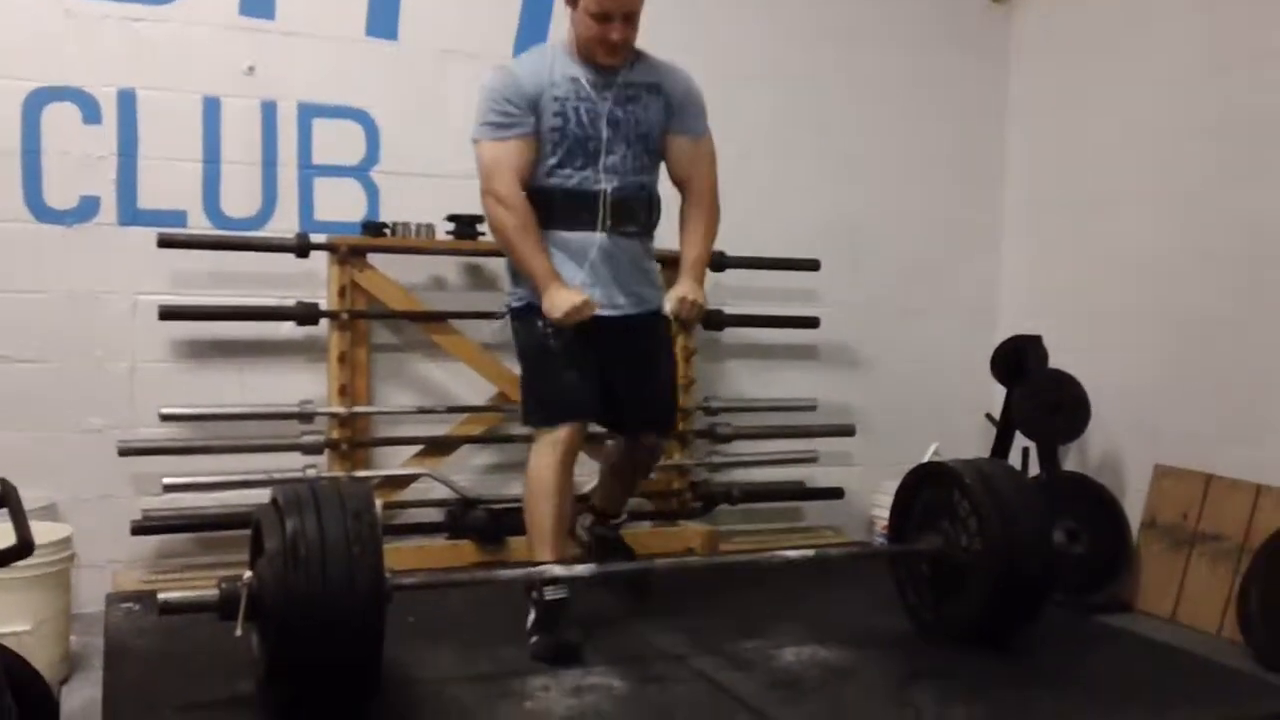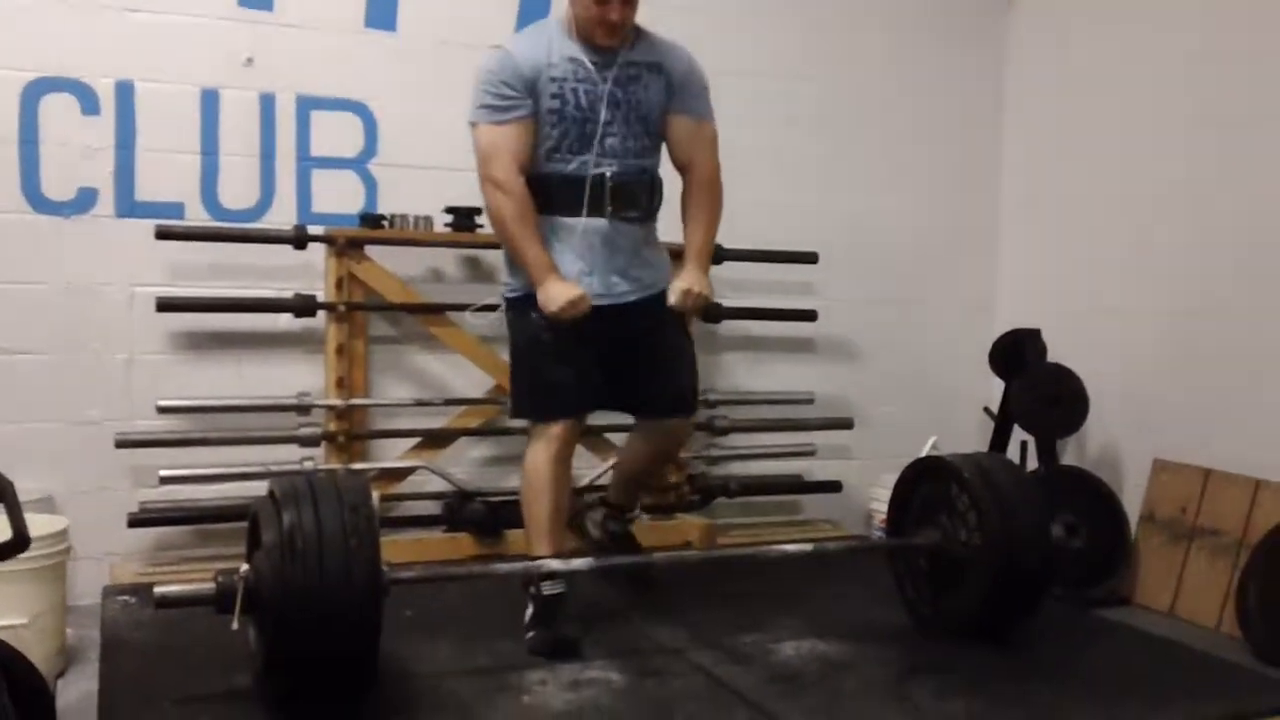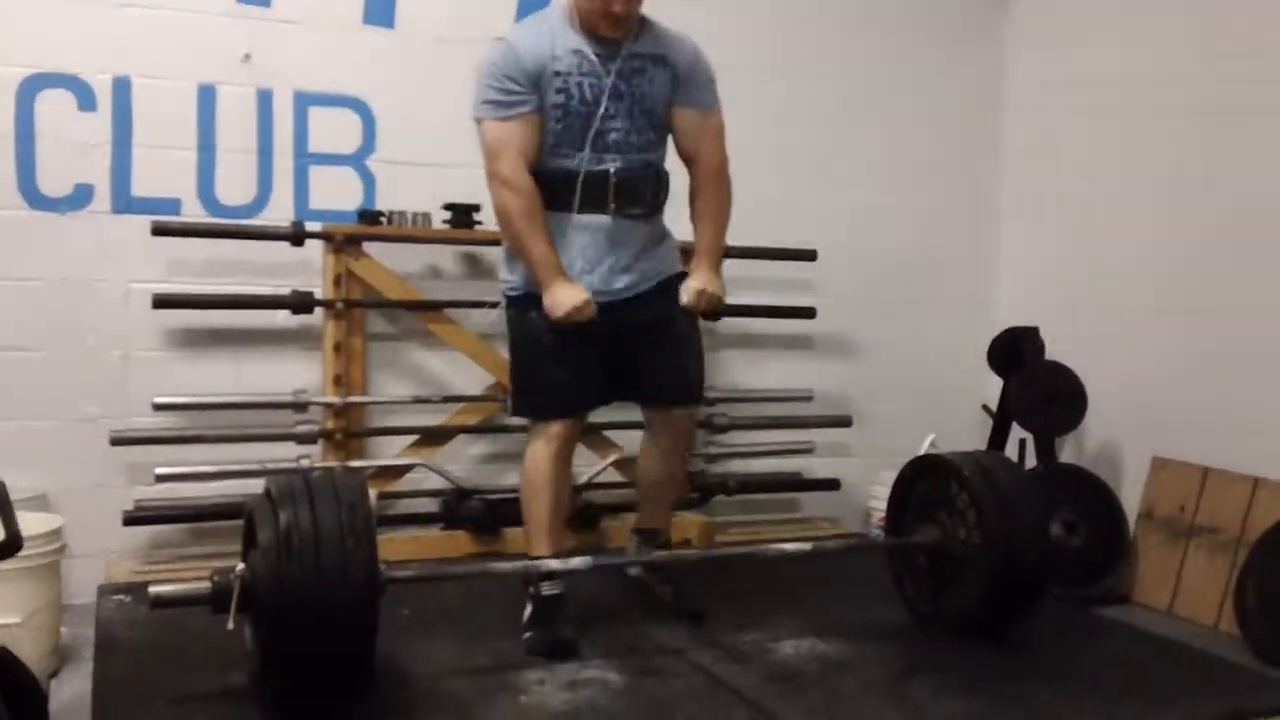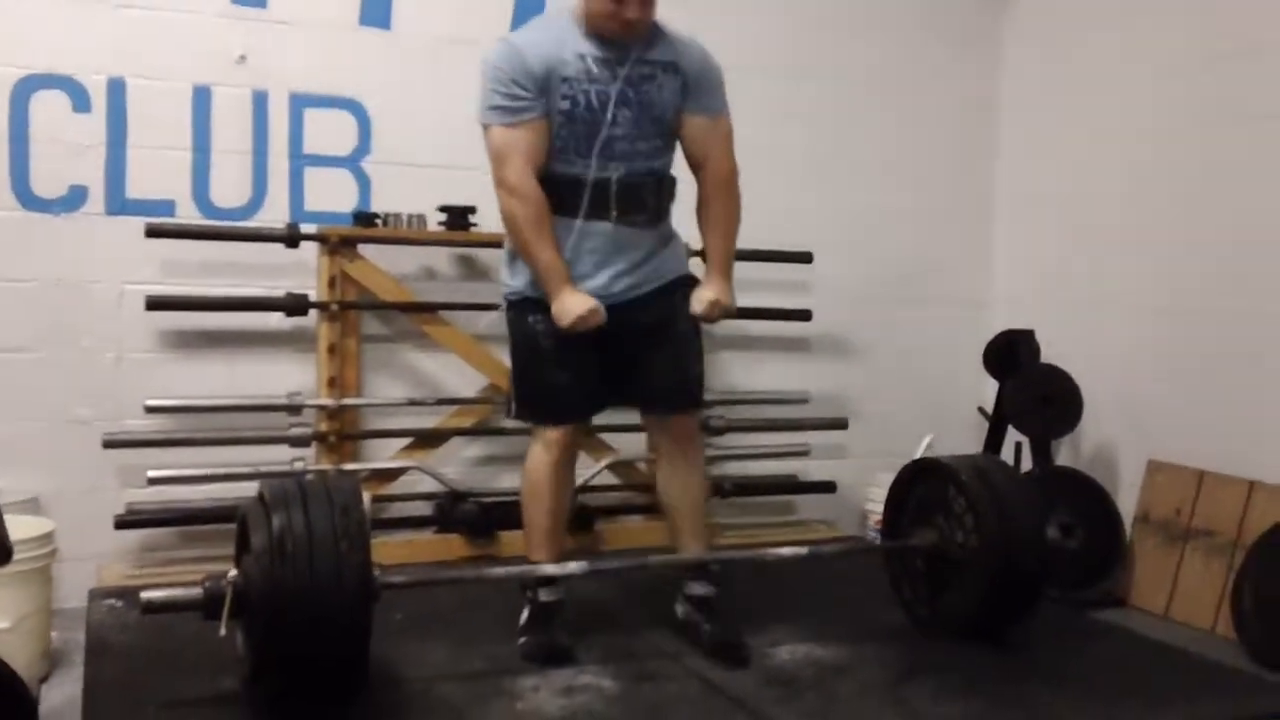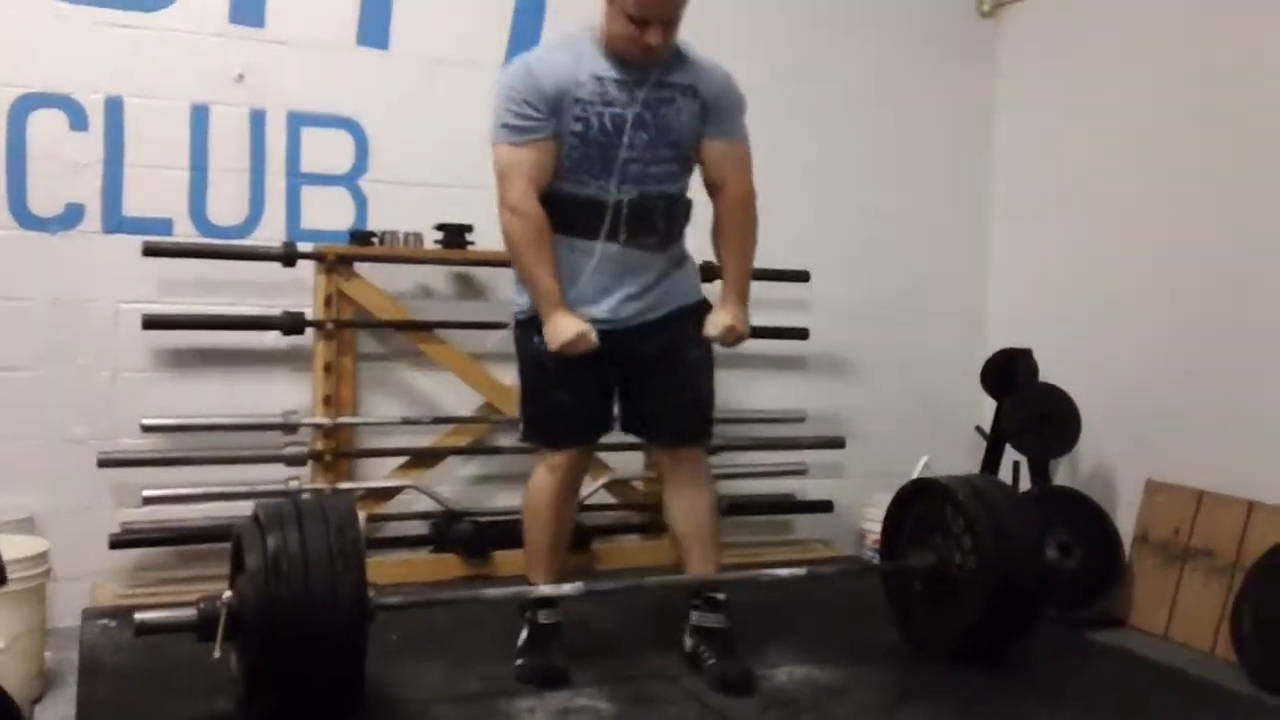
dt=0.1s
person 1, frame 1
left shoulder: (671, 87)
right shoulder: (521, 81)
left elbow: (699, 186)
right elbow: (501, 193)
left wrist: (690, 277)
right wrist: (552, 287)
left hip: (637, 295)
right hip: (551, 296)
left knee: (649, 432)
right knee: (561, 433)
left ankle: (599, 522)
right ankle: (548, 597)
person 1, frame 2
left shoulder: (673, 66)
right shoulder: (517, 61)
left elbow: (701, 169)
right elbow: (500, 178)
left wrist: (695, 265)
right wrist: (547, 279)
left hip: (644, 282)
right hip: (551, 282)
left knee: (671, 419)
right knee: (555, 428)
left ankle: (608, 515)
right ankle: (546, 591)
person 1, frame 3
left shoulder: (678, 57)
right shoulder: (520, 53)
left elbow: (708, 163)
right elbow: (508, 175)
left wrist: (706, 264)
right wrist: (553, 282)
left hip: (651, 273)
right hip: (554, 282)
left knee: (677, 413)
right knee: (556, 427)
left ankle: (652, 545)
right ankle: (545, 591)
person 1, frame 4
left shoulder: (688, 62)
right shoulder: (525, 56)
left elbow: (715, 169)
right elbow: (516, 180)
left wrist: (717, 274)
right wrist: (561, 289)
left hip: (656, 278)
right hip: (555, 285)
left knee: (679, 426)
right knee: (557, 434)
left ankle: (697, 587)
right ankle: (543, 598)
person 1, frame 5
left shoulder: (709, 86)
right shoulder: (541, 76)
left elbow: (733, 194)
right elbow: (519, 199)
left wrist: (733, 299)
right wrist: (554, 311)
left hip: (668, 302)
right hip: (565, 303)
left knee: (684, 454)
right knee: (563, 457)
left ankle: (707, 619)
right ankle: (541, 618)
